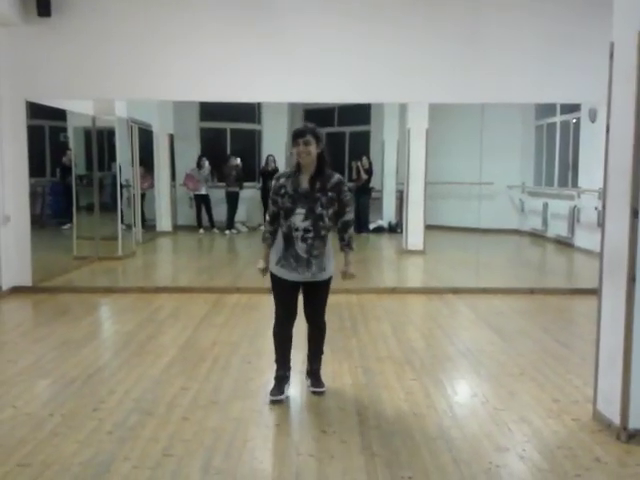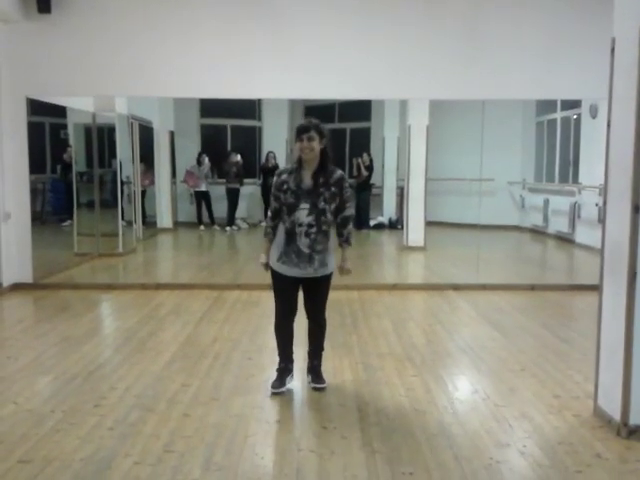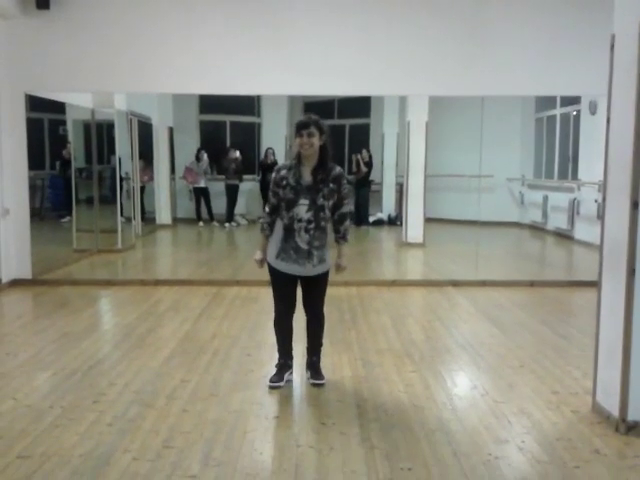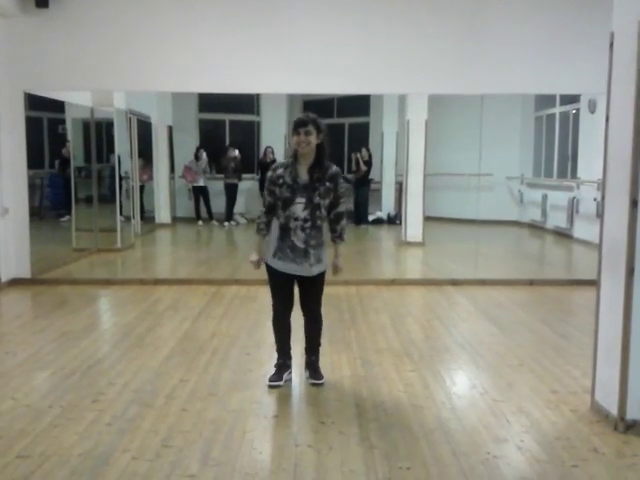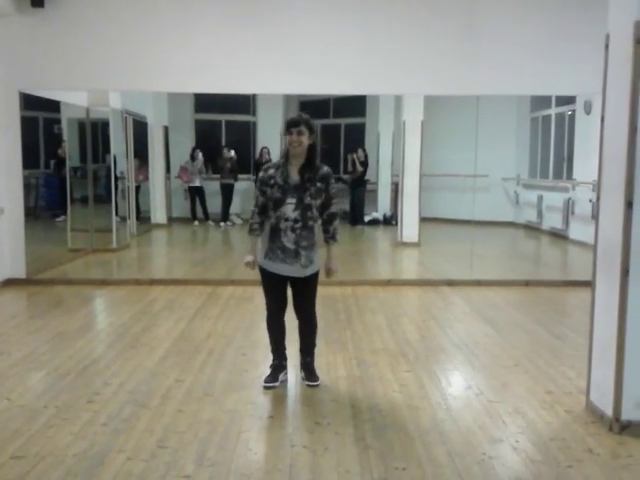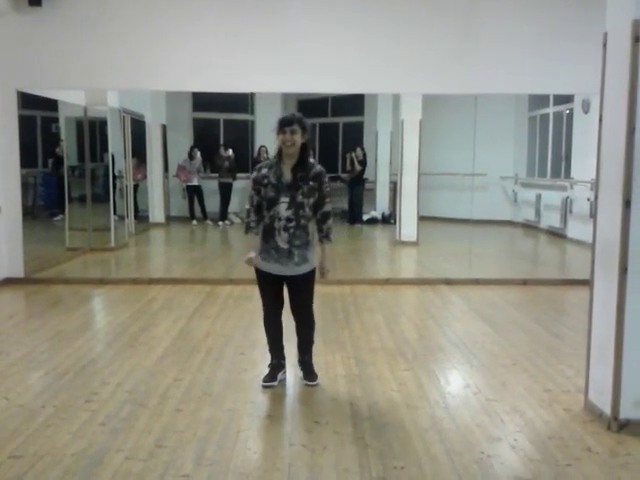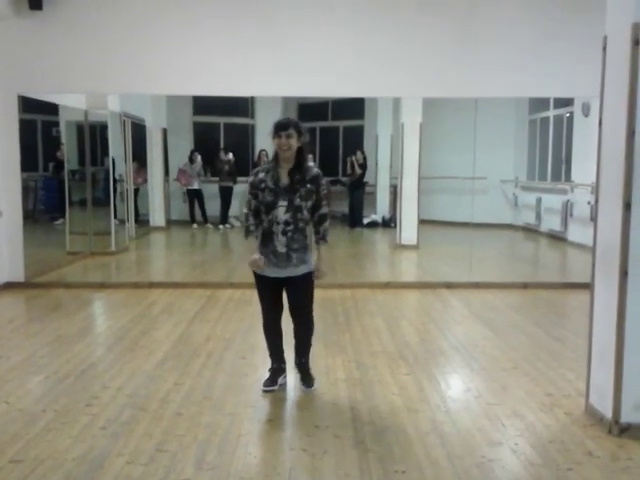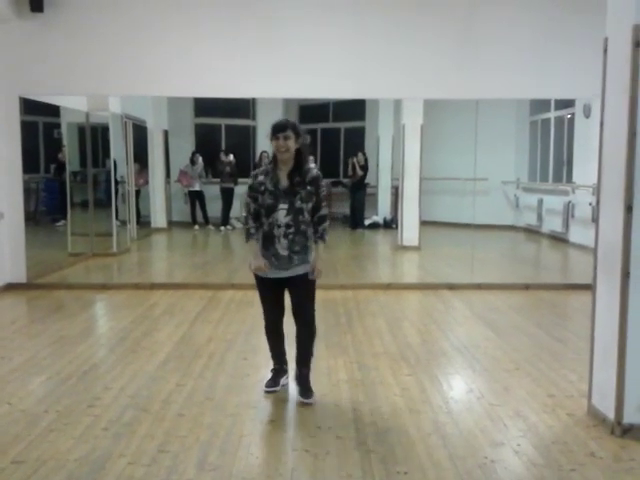
dt=0.1s
person 1, frame 1
left shoulder: (335, 183)
right shoulder: (282, 181)
left elbow: (345, 223)
right elbow: (272, 220)
left wrist: (347, 261)
right wrist: (264, 257)
left hip: (319, 266)
right hip: (283, 264)
left knee: (316, 320)
right knee: (283, 320)
left ankle: (314, 371)
right ankle: (281, 377)
person 1, frame 2
left shoulder: (337, 179)
right shoulder: (283, 177)
left elbow: (345, 218)
right elbow: (273, 216)
left wrist: (344, 257)
right wrist: (266, 251)
left hip: (319, 262)
right hip: (284, 260)
left knee: (317, 316)
right knee: (284, 315)
left ankle: (315, 368)
right ankle: (284, 369)
person 1, frame 3
left shoulder: (335, 175)
right shoulder: (282, 173)
left elbow: (342, 216)
right elbow: (271, 211)
left wrist: (341, 254)
right wrist: (262, 248)
left hip: (317, 258)
right hip: (282, 256)
left knee: (315, 312)
right knee: (283, 312)
left ankle: (314, 364)
right ankle: (284, 364)
person 1, frame 4
left shoulder: (331, 174)
right shoulder: (278, 171)
left elbow: (337, 215)
right elbow: (267, 211)
left wrist: (337, 254)
right wrist: (259, 249)
left hip: (314, 257)
right hip: (279, 256)
left knee: (312, 312)
right knee: (281, 311)
left ankle: (312, 363)
right ankle: (283, 364)
person 1, frame 5
left shoulder: (323, 175)
right shoulder: (269, 172)
left elbow: (330, 216)
right elbow: (258, 213)
left wrist: (330, 256)
right wrist: (253, 250)
left hip: (306, 259)
right hip: (271, 257)
left knee: (306, 313)
right knee: (275, 313)
left ankle: (307, 364)
right ankle: (278, 365)
person 1, frame 6
left shoulder: (316, 173)
right shoulder: (263, 171)
left elbow: (324, 215)
right elbow: (254, 212)
left wrist: (324, 256)
right wrist: (253, 248)
left hip: (301, 258)
right hip: (267, 257)
left knee: (303, 313)
right knee: (271, 313)
left ankle: (306, 362)
right ankle: (277, 364)
person 1, frame 7
left shoulder: (313, 176)
right shoulder: (260, 175)
left elbow: (321, 218)
right elbow: (252, 215)
left wrist: (319, 257)
right wrist: (254, 251)
left hip: (301, 261)
right hip: (266, 261)
left knee: (303, 316)
right knee: (271, 317)
left ankle: (303, 365)
right ankle: (277, 370)
person 1, frame 8
left shoulder: (312, 177)
right shoulder: (259, 178)
left elbow: (320, 219)
right elbow: (251, 219)
left wrist: (317, 256)
right wrist: (256, 255)
left hip: (302, 263)
right hip: (268, 263)
left knee: (306, 319)
right knee: (272, 319)
left ankle: (303, 376)
right ankle: (279, 370)
